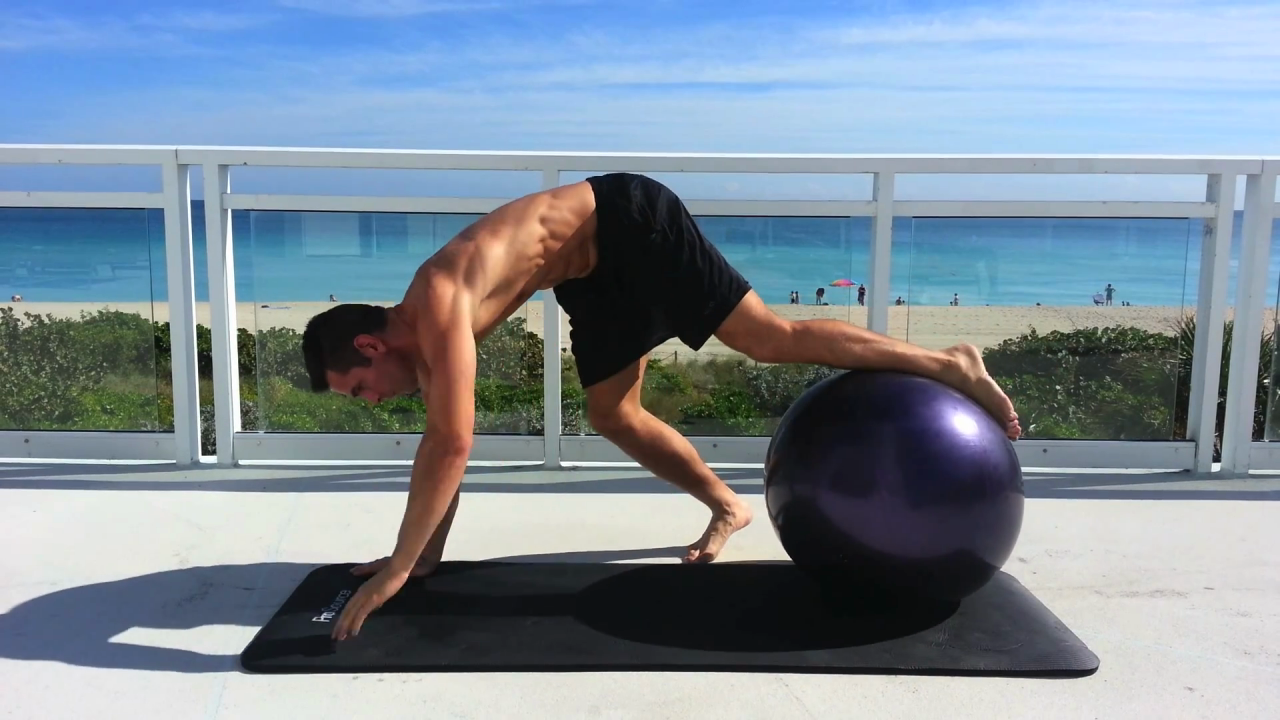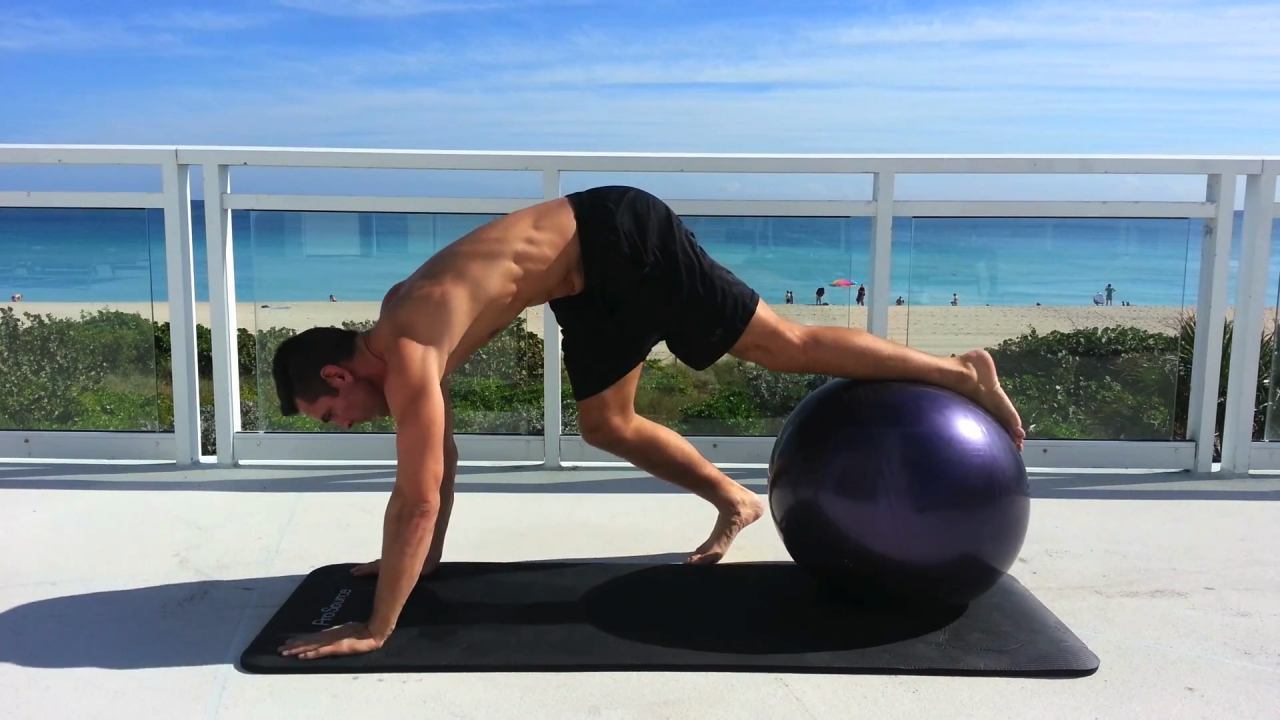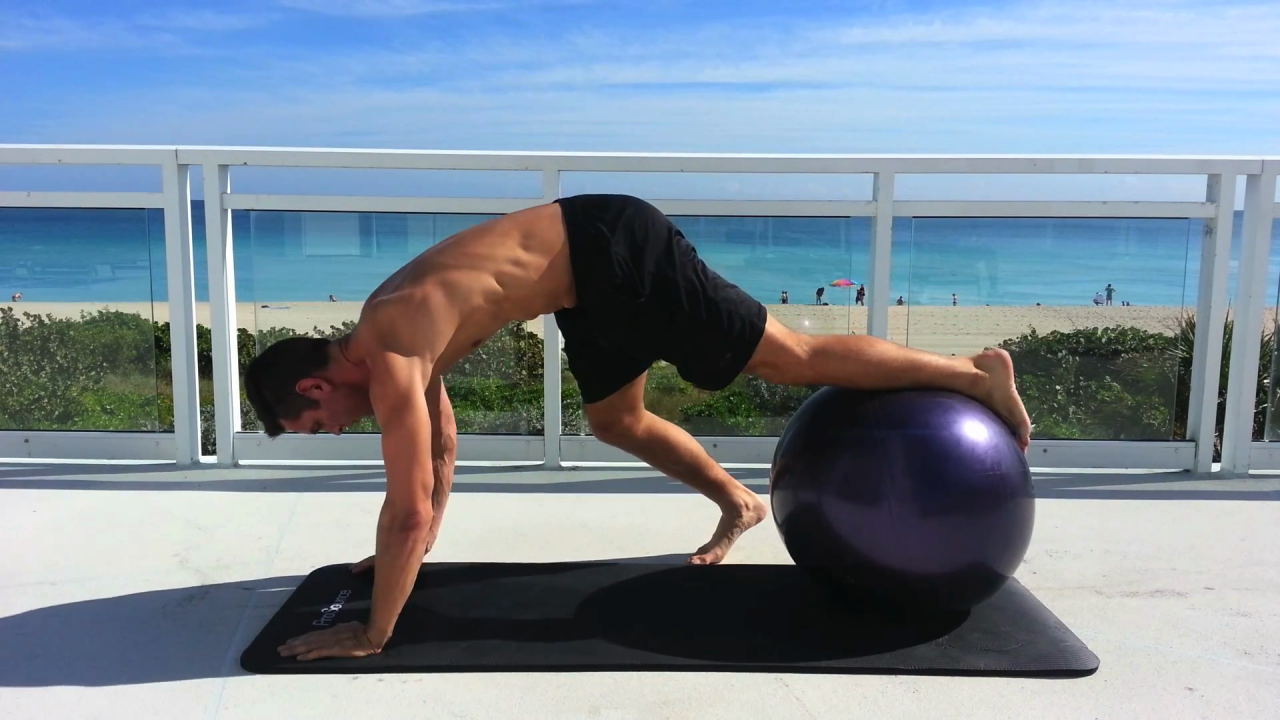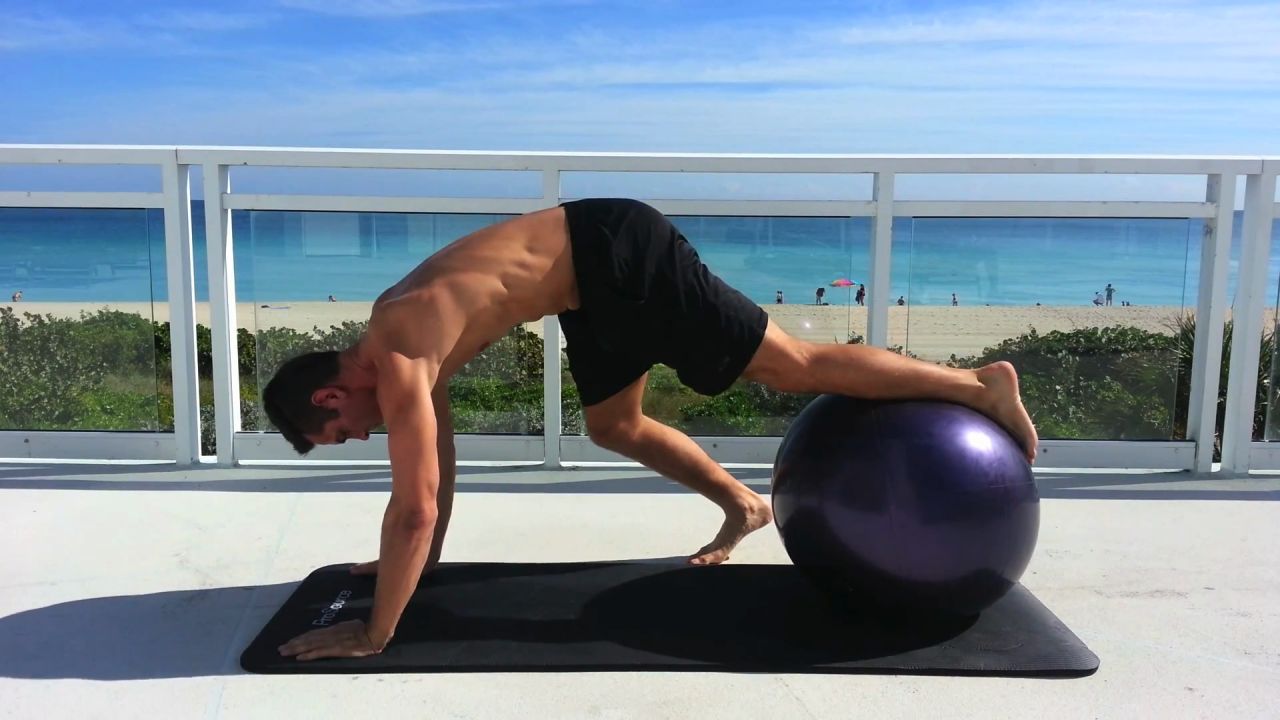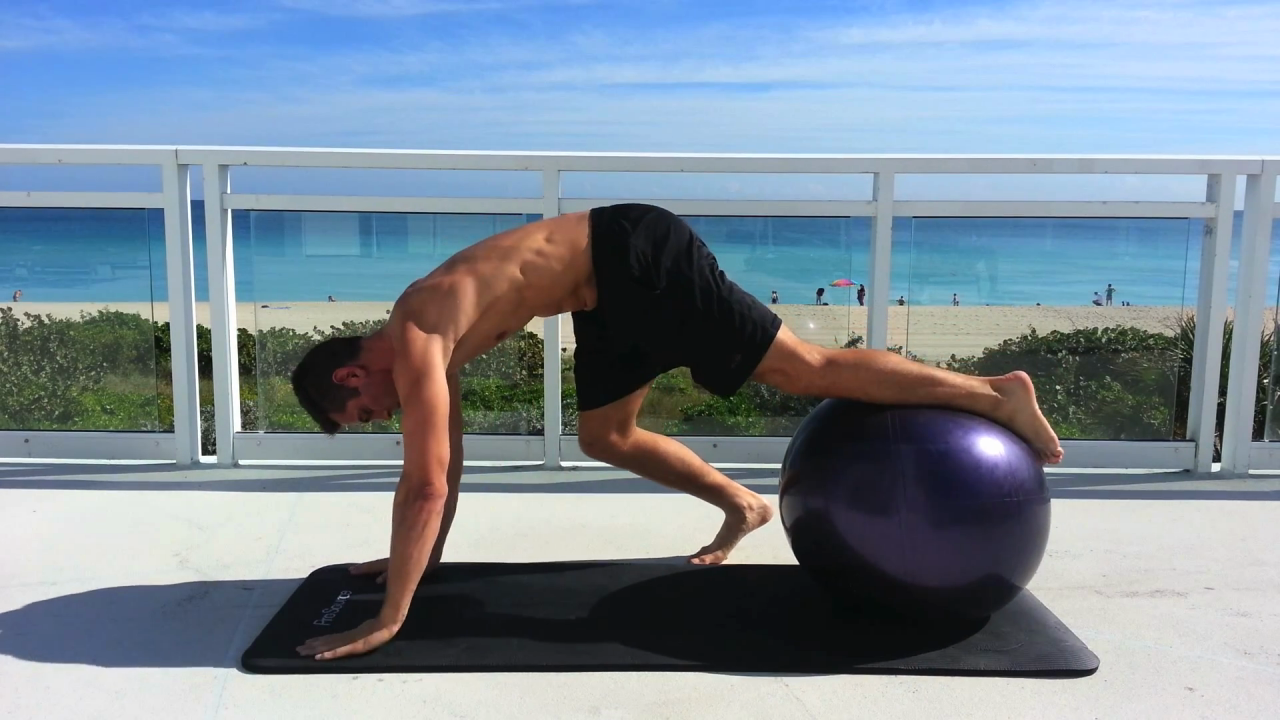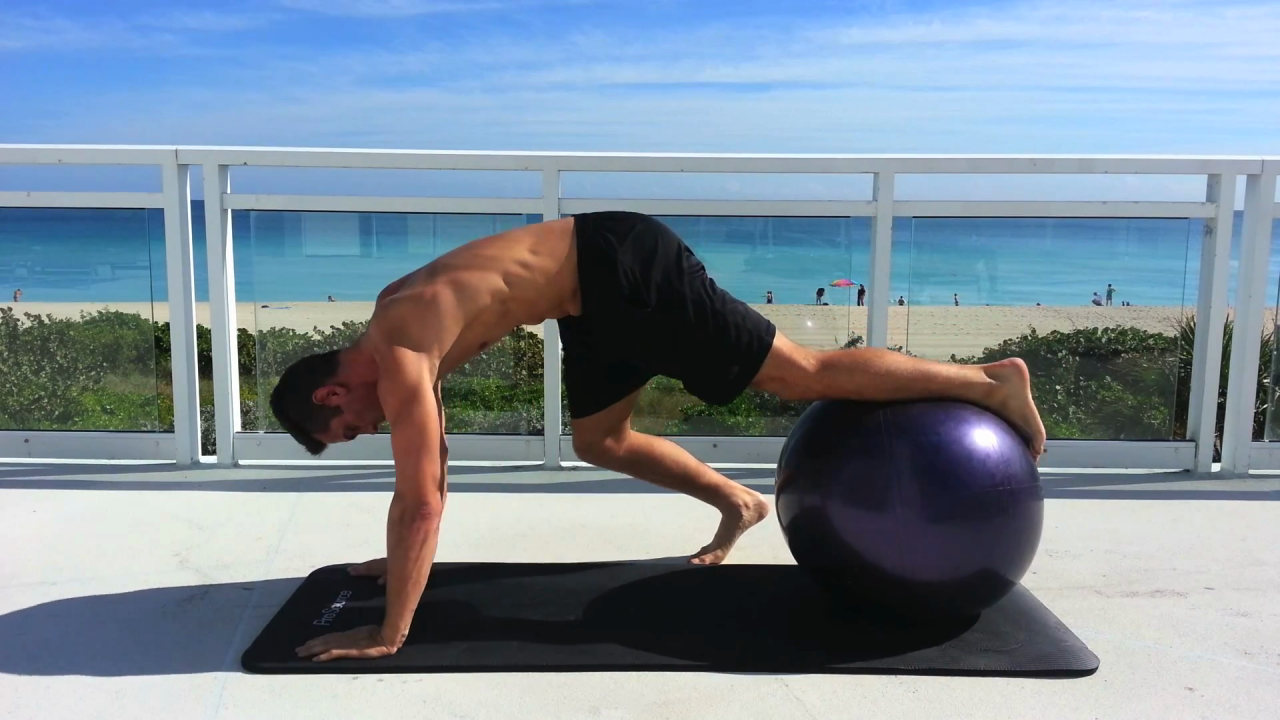
dt=0.4s
person 1, frame 1
left shoulder: (436, 311)
right shoulder: (424, 337)
left elbow: (451, 443)
right elbow: (445, 443)
left wrist: (398, 568)
right wrist: (427, 556)
left hip: (628, 220)
right hip: (592, 268)
left knee: (770, 337)
right knee: (612, 416)
left ankle: (948, 366)
right ankle: (727, 507)
person 1, frame 2
left shoulder: (405, 356)
right shoulder: (397, 330)
left elbow: (417, 497)
right elbow: (440, 456)
left wrist: (374, 629)
right wrist: (427, 560)
left hip: (621, 238)
right hip: (591, 272)
left knee: (786, 348)
right knee: (607, 426)
left ankle: (962, 373)
right ankle: (733, 502)
person 1, frame 3
left shoulder: (386, 361)
right shoulder: (383, 320)
left elbow: (409, 505)
right elbow: (443, 442)
left wrist: (374, 633)
right wrist: (415, 550)
left hip: (616, 254)
right hip: (593, 253)
left knee: (796, 359)
right knee: (617, 423)
left ankle: (975, 373)
right ankle: (737, 502)
person 1, frame 4
left shoulder: (395, 363)
right shoulder: (393, 325)
left elbow: (414, 507)
right elbow: (438, 453)
left wrist: (374, 632)
right wrist: (423, 560)
left hip: (617, 255)
right hip: (596, 264)
left knee: (795, 366)
right knee: (615, 428)
left ankle: (979, 386)
right ankle: (742, 505)
person 1, frame 5
left shoulder: (411, 342)
right shoulder: (426, 332)
left elbow: (423, 483)
right elbow: (448, 453)
left wrist: (389, 618)
right wrist: (426, 555)
left hip: (636, 257)
right hip: (613, 284)
left knee: (807, 370)
right knee: (605, 438)
left ankle: (996, 395)
right ankle: (740, 505)
person 1, frame 6
left shoulder: (395, 358)
right shoulder: (393, 313)
left elbow: (419, 499)
right elbow: (434, 453)
left wrist: (390, 633)
right wrist: (415, 557)
left hip: (621, 268)
right hip: (598, 286)
left knee: (803, 374)
right knee: (599, 443)
left ankle: (990, 383)
right ankle: (736, 501)
